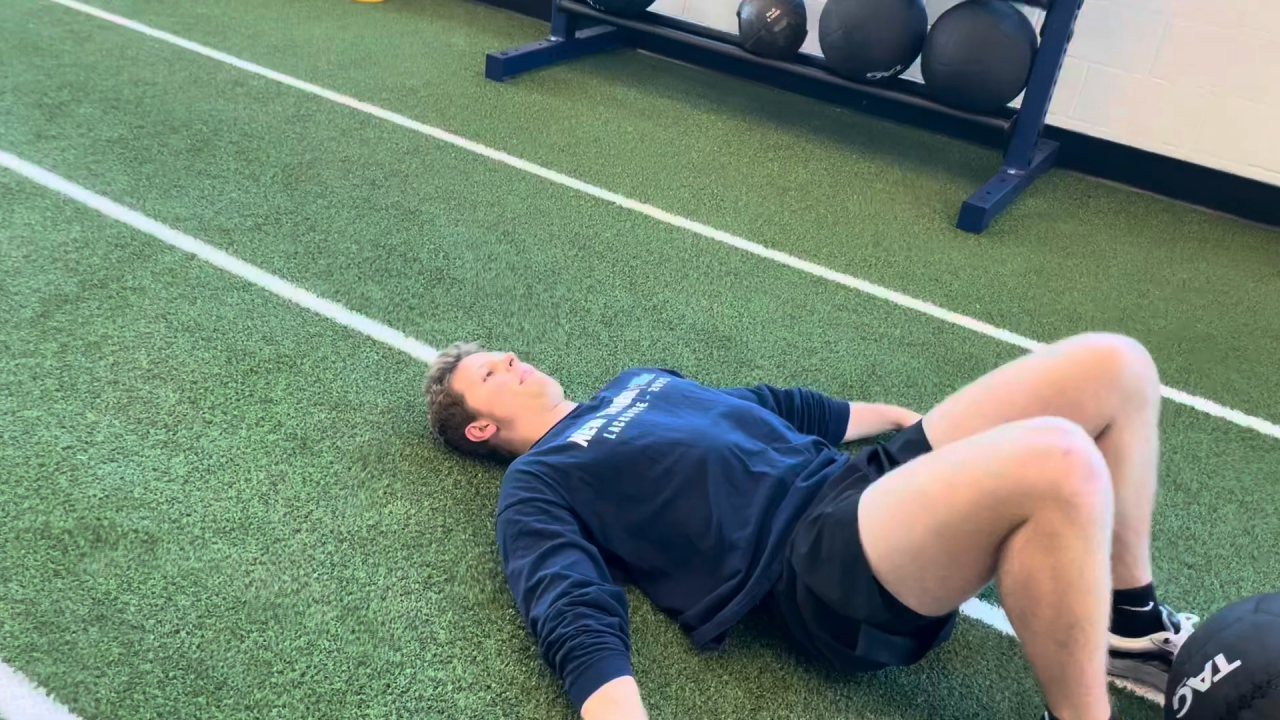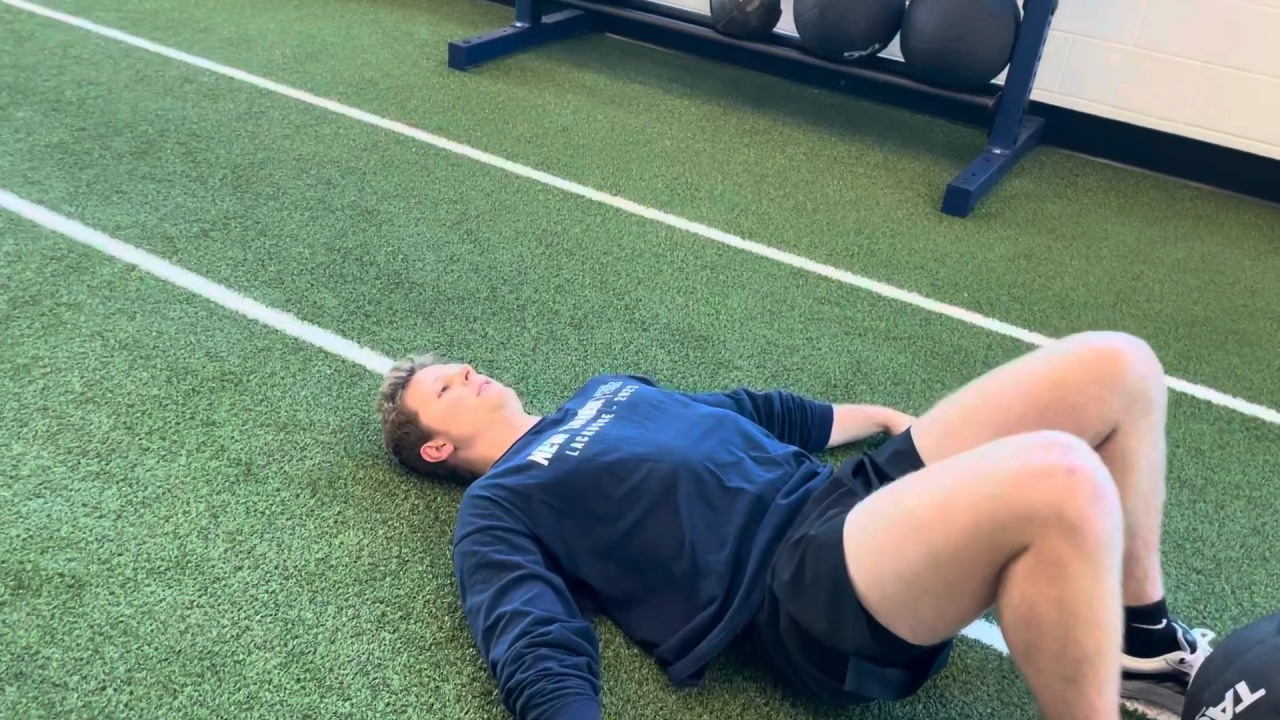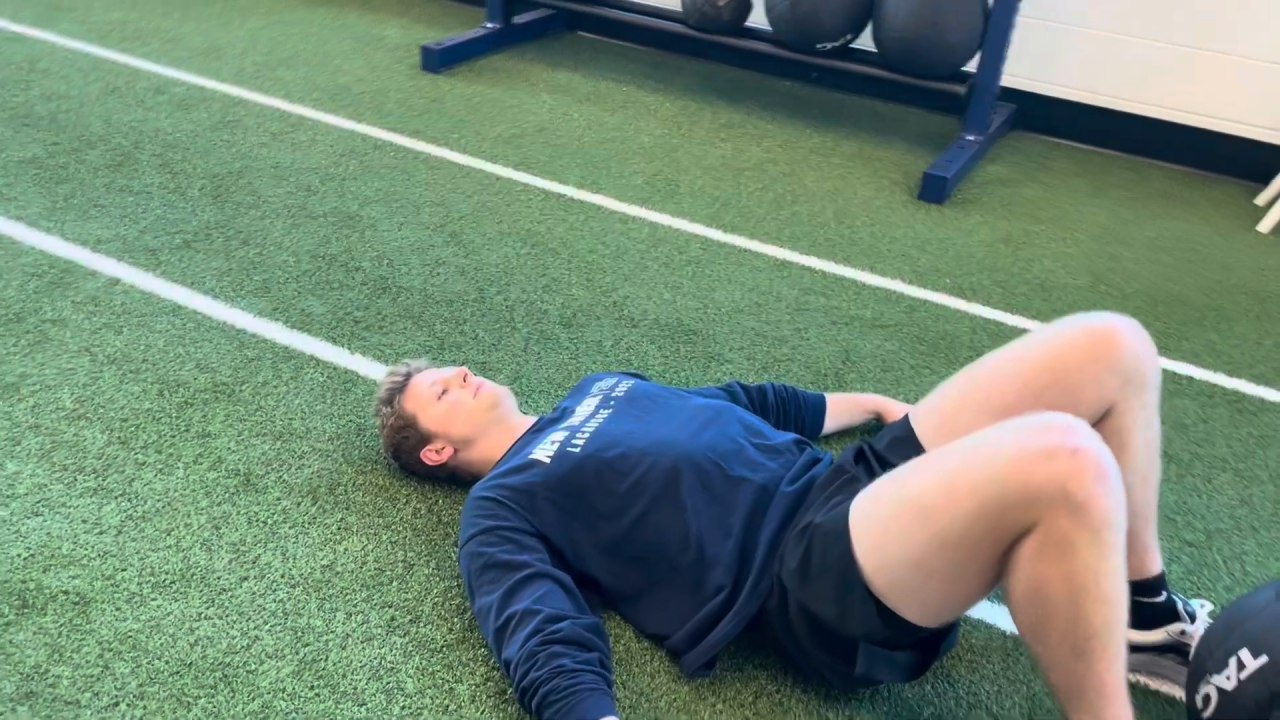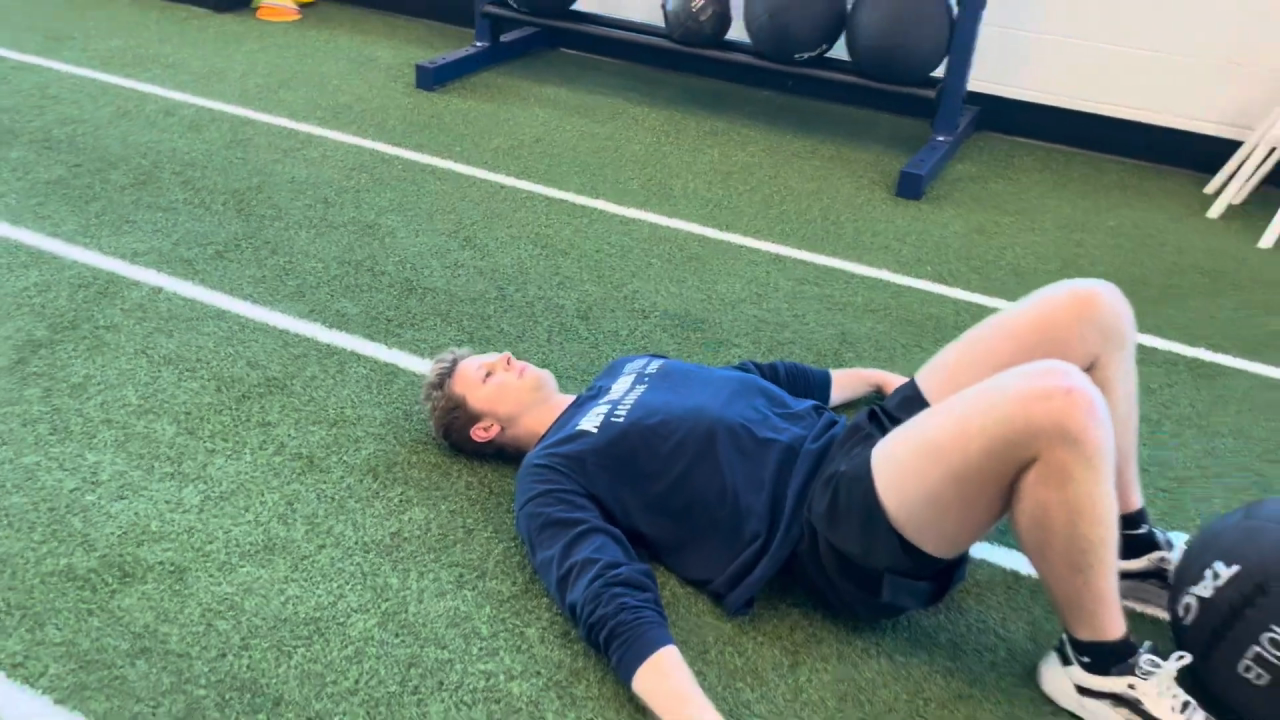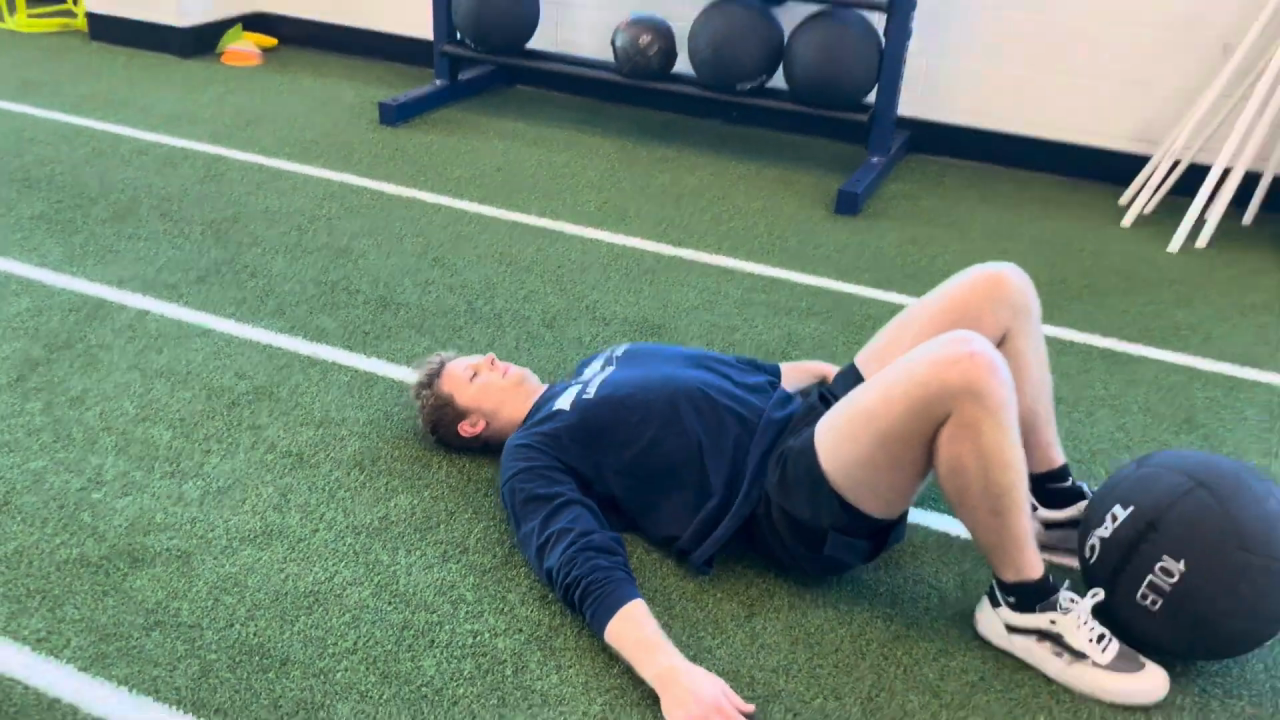
dt=0.5s
person 1, frame 1
left shoulder: (637, 380)
right shoulder: (537, 487)
right elbow: (579, 622)
left wrist: (900, 414)
left hip: (857, 478)
right hip: (818, 565)
left knee: (1112, 365)
right knee: (1057, 464)
left ankle: (1128, 621)
person 1, frame 2
left shoulder: (605, 389)
right shoulder: (496, 509)
left wrist: (885, 417)
left hip: (846, 492)
right hip: (800, 586)
left knee: (1115, 368)
right knee: (1059, 484)
left ankle: (1140, 643)
person 1, frame 3
left shoulder: (600, 387)
right shoulder: (501, 509)
left wrist: (871, 403)
left hip: (845, 481)
right hip: (810, 576)
left knee: (1109, 347)
right knee: (1064, 463)
left ankle: (1144, 618)
person 1, frame 4
left shoulder: (625, 370)
right shoulder: (550, 481)
right elbow: (613, 604)
left wrist: (875, 376)
left hip: (861, 440)
right hip: (837, 524)
left knee: (1090, 309)
right knee: (1057, 404)
left ankle: (1130, 553)
person 1, frame 5
left shoulder: (596, 368)
right shoulder: (532, 460)
right elbow: (589, 571)
left wrist: (829, 371)
left hip: (807, 419)
right hip: (795, 497)
left knee: (999, 288)
right knee: (967, 367)
left ankle: (1055, 505)
right ankle: (1027, 609)
